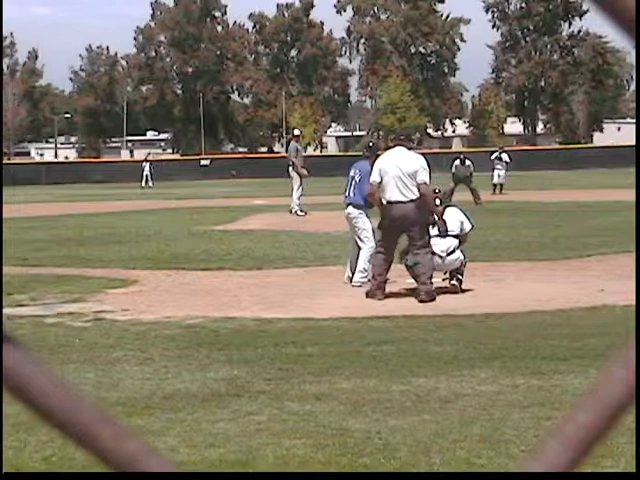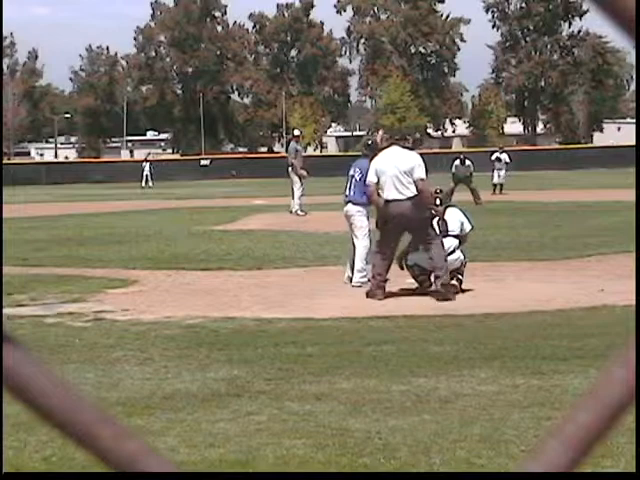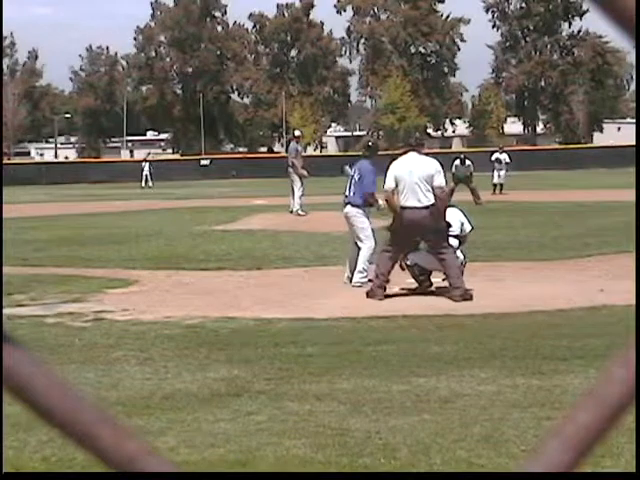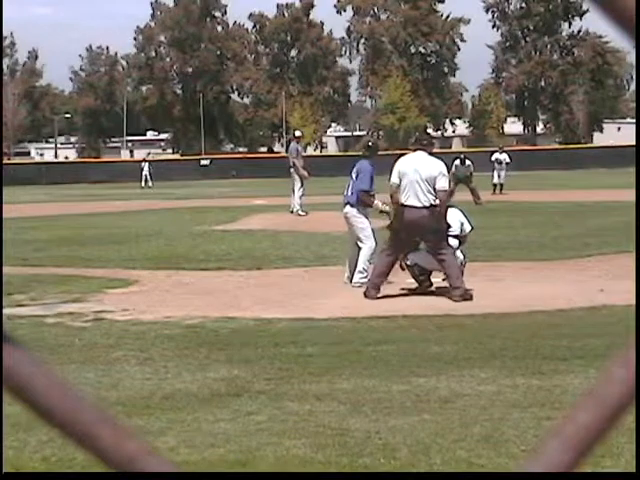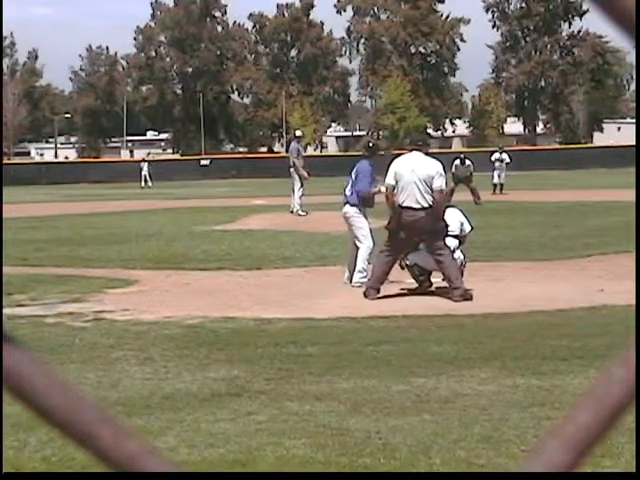
dt=0.3s
person 1, frame 1
left shoulder: (382, 159)
right shoulder: (417, 159)
left elbow: (373, 191)
right elbow: (425, 191)
left wrist: (383, 210)
right wrist: (433, 211)
left hip: (391, 210)
right hip: (414, 208)
left knee: (384, 249)
right knee: (421, 249)
left ankle: (376, 288)
right ankle: (424, 288)
person 1, frame 2
left shoulder: (377, 160)
right shoulder: (412, 157)
left elbow: (371, 191)
right elbow: (422, 187)
left wrist: (382, 210)
right wrist: (428, 207)
left hip: (390, 209)
right hip: (413, 206)
left knee: (384, 249)
right knee: (432, 242)
left ankle: (377, 288)
right ankle: (442, 282)
person 1, frame 3
left shoulder: (396, 165)
right shoulder: (432, 163)
left elbow: (389, 196)
right elbow: (440, 194)
left wrist: (398, 215)
right wrist: (440, 217)
left hip: (405, 214)
right hip: (428, 214)
left knee: (390, 251)
right knee: (444, 251)
left ankle: (377, 288)
right ankle: (458, 290)
person 1, frame 4
left shoulder: (402, 161)
right shoulder: (438, 165)
left elbow: (393, 192)
right elbow: (442, 197)
left wrist: (398, 213)
right wrist: (441, 219)
left hip: (406, 214)
right hip: (428, 215)
left knee: (390, 251)
right knee: (444, 252)
left ankle: (372, 288)
right ankle: (458, 290)
person 1, frame 5
left shoulder: (398, 162)
right shoulder: (434, 164)
left elbow: (389, 193)
right elbow: (438, 197)
left wrist: (395, 213)
right wrist: (438, 218)
left hip: (403, 215)
right hip: (426, 215)
left knee: (388, 252)
right knee: (442, 252)
left ankle: (372, 289)
right ankle: (458, 290)
person 2, frame 1
left shoulder: (356, 166)
right shoulder: (368, 169)
right elbow: (368, 194)
left hip: (350, 208)
right hip: (359, 210)
left knee: (356, 244)
right knee: (369, 244)
left ankle: (350, 275)
right ankle: (359, 278)
person 2, frame 2
left shoulder: (355, 164)
right shoulder: (369, 167)
left hip: (349, 207)
right hip: (358, 209)
left knee: (357, 242)
right knee: (363, 244)
left ankle: (350, 275)
right ankle: (359, 279)
person 2, frame 3
left shoulder: (357, 165)
right shoulder: (369, 168)
right elbow: (368, 195)
left wrist: (374, 200)
right wrist: (379, 203)
left hip: (349, 208)
right hip: (358, 210)
left knee: (357, 243)
right knee: (368, 244)
left ankle: (350, 275)
right ankle: (359, 279)
person 2, frame 4
left shoulder: (359, 164)
right shoulder: (367, 167)
right elbow: (362, 193)
left wrist: (375, 201)
right wrist: (376, 204)
left hip: (350, 208)
right hip: (356, 210)
left knee: (356, 244)
right knee: (369, 243)
left ankle: (350, 276)
right ankle: (359, 279)
person 2, frame 5
left shoulder: (360, 165)
right shoulder: (366, 167)
left elbow: (364, 188)
right elbow: (363, 192)
left wrist: (377, 189)
right wrist: (381, 189)
left hip: (349, 208)
right hip: (356, 210)
left knee: (356, 243)
right knee: (366, 244)
left ankle: (350, 276)
right ankle: (359, 279)
